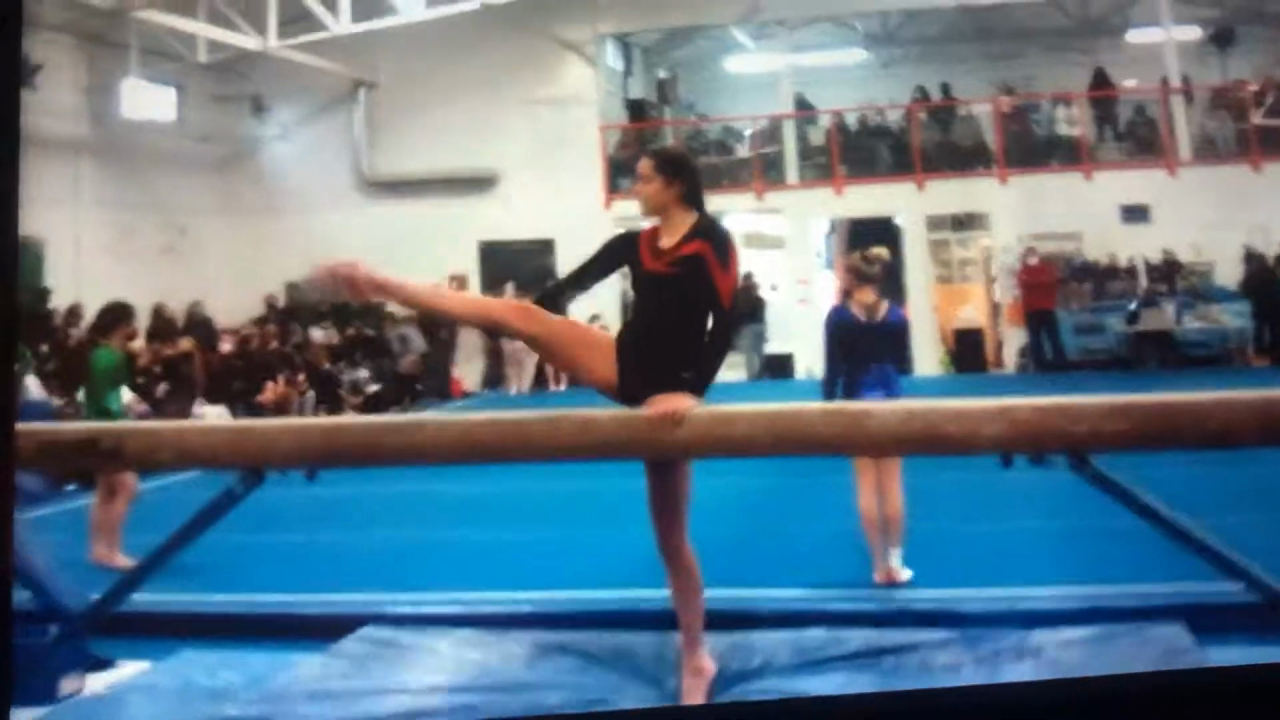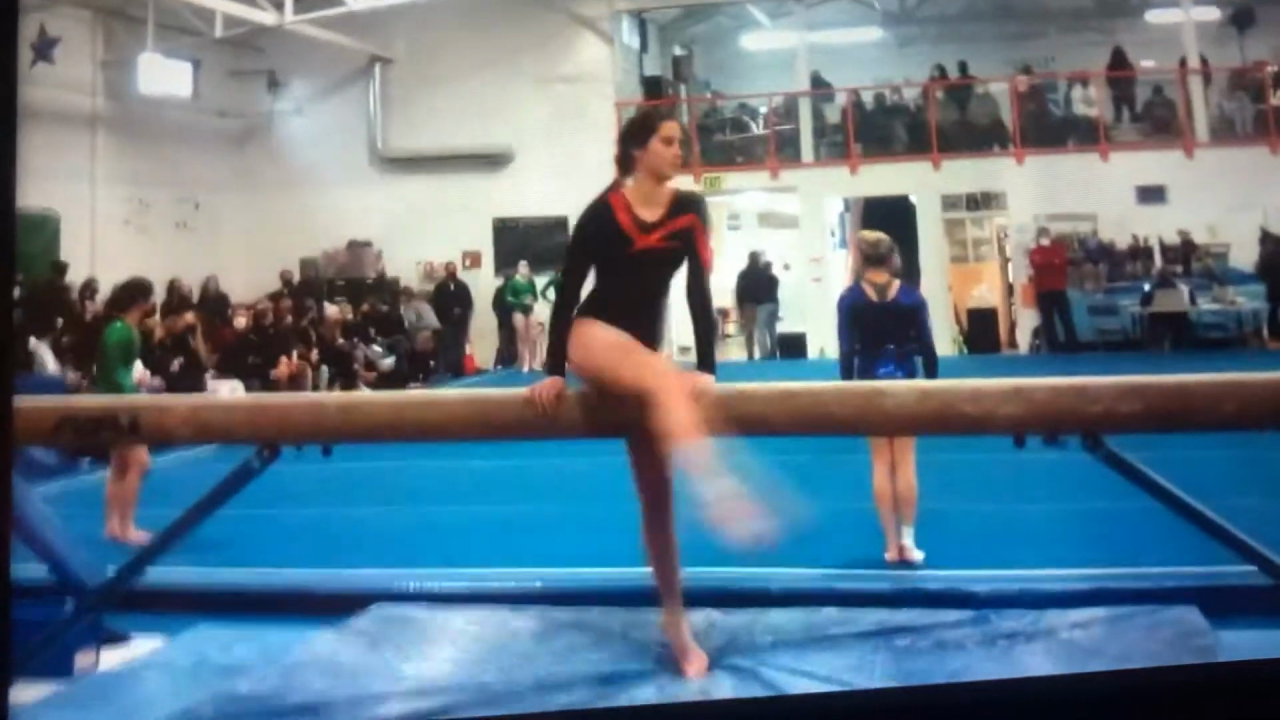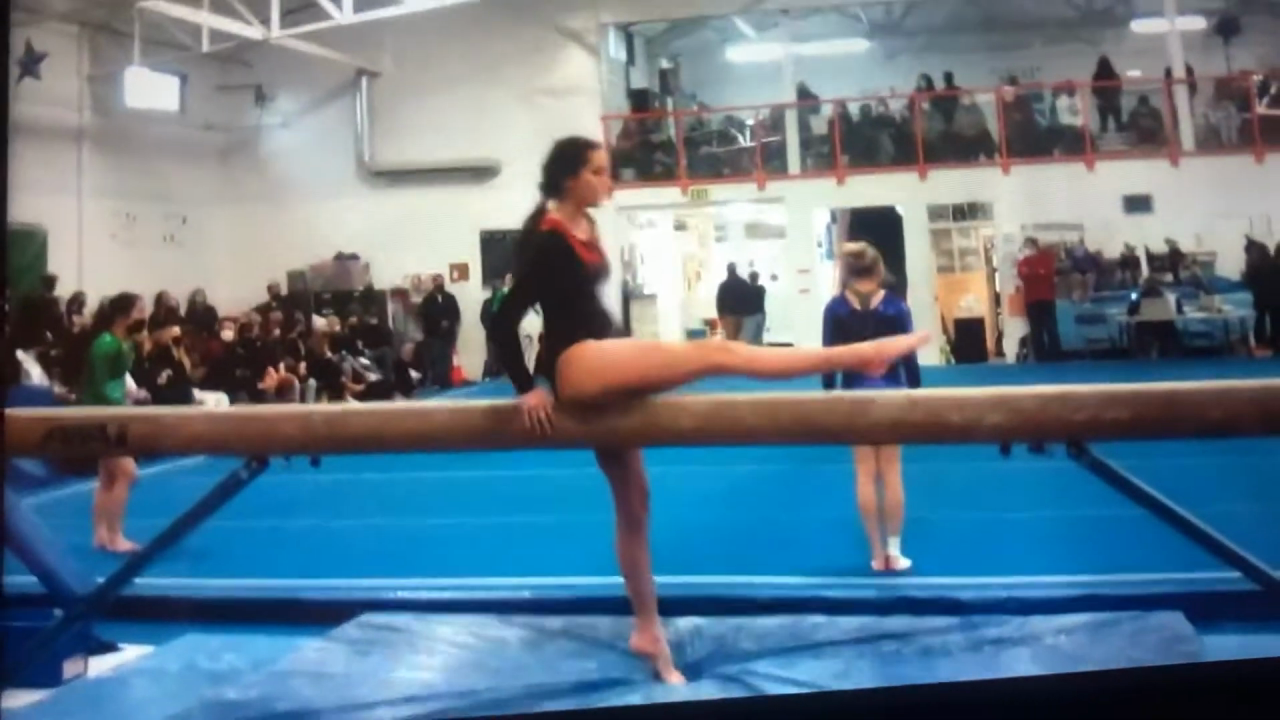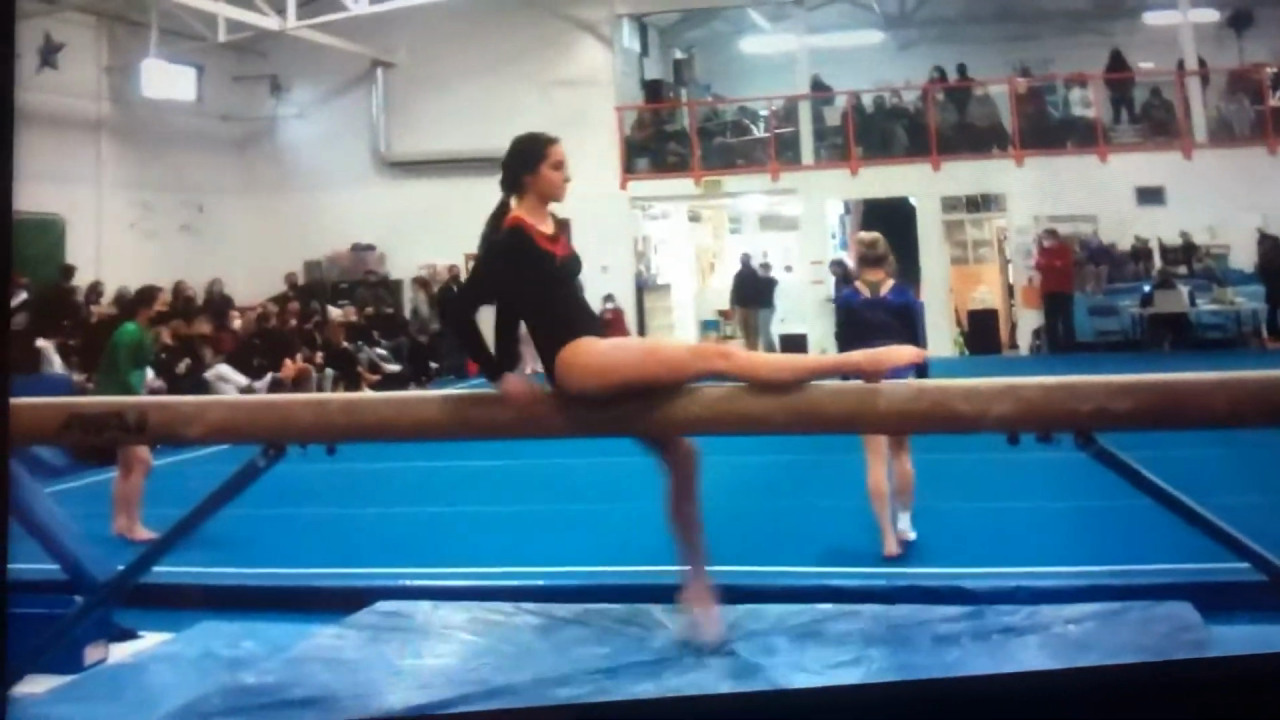
dt=0.5s
person 1, frame 1
left shoulder: (711, 240)
right shoulder: (633, 243)
left elbow: (722, 325)
right elbow: (570, 286)
left wrist: (692, 392)
right wrist: (534, 321)
left hip: (666, 391)
right hip: (619, 366)
left knee: (671, 532)
right knee: (513, 313)
left ankle: (695, 656)
right ankle: (376, 284)
person 1, frame 2
left shoulder: (690, 208)
right shoulder: (604, 211)
left elbow: (699, 290)
right elbow: (568, 290)
left wrist: (706, 370)
right wrist: (554, 373)
left hip: (643, 347)
right hip: (597, 334)
left knee: (656, 492)
right knee: (666, 382)
left ankle: (675, 624)
right ankle: (722, 497)
person 1, frame 3
left shoulder: (583, 229)
right shoulder: (545, 238)
right elbow: (502, 321)
left wrist: (639, 366)
right wrist: (526, 388)
left hip: (599, 369)
right hip: (578, 366)
left knee: (633, 500)
right knee: (719, 353)
left ankle: (648, 630)
right ankle: (859, 355)
person 1, frame 4
left shoulder: (556, 227)
right shoulder: (511, 239)
right elbow: (459, 310)
right wrist: (502, 375)
left hip: (597, 356)
right hip: (577, 360)
left knee: (682, 456)
right knee: (717, 357)
left ankle: (697, 583)
right ankle: (856, 362)
person 2, frame 1
left shoulder: (839, 316)
right shoulder: (895, 314)
left elbow: (833, 368)
right elbow: (902, 362)
left wrist: (829, 406)
left hip: (855, 403)
right hip: (890, 401)
left knee: (867, 487)
right knee: (892, 485)
left ankle: (879, 565)
right ankle: (896, 562)
person 2, frame 2
left shoulder: (850, 298)
right shoulder: (911, 295)
left elbow: (847, 349)
right elbow: (926, 346)
left hip: (870, 382)
right hip: (905, 381)
left knee: (880, 465)
right knee: (905, 464)
left ankle: (891, 544)
right ankle: (908, 542)
person 2, frame 3
left shoulder: (835, 308)
right shoulder: (895, 305)
right elbow: (909, 356)
left hip: (854, 393)
right hip: (890, 392)
left knee: (865, 476)
right knee: (891, 474)
left ankle: (878, 554)
right ankle: (894, 552)
person 2, frame 4
left shoulder: (846, 299)
right shoulder: (904, 295)
left elbow: (844, 347)
right elbow: (918, 343)
right wrist: (922, 381)
right hip: (900, 377)
left knee: (876, 461)
right knee: (901, 453)
left ankle: (889, 538)
right ankle: (904, 523)
person 3, frame 1
left shoulder: (107, 353)
right shoulder: (106, 356)
left elbow: (109, 394)
right elbow: (102, 400)
left wrist: (124, 407)
right wrist: (122, 414)
left knee: (107, 491)
right knee: (126, 487)
left ankle: (99, 549)
right ankle: (111, 551)
person 3, frame 2
left shoulder: (129, 329)
right shoulder: (119, 330)
left elbow: (123, 369)
right elbow: (113, 375)
left wrist: (135, 381)
right wrist: (132, 389)
left knee: (120, 466)
right knee: (138, 462)
left ankle: (113, 524)
right ankle: (125, 527)
person 3, frame 3
left shoulder: (124, 343)
right shoulder: (107, 344)
left elbow: (116, 382)
right elbow: (100, 386)
right wrist: (118, 407)
left knee: (109, 477)
right knee: (126, 473)
left ankle: (101, 534)
right ankle: (114, 536)
person 3, frame 4
left shoulder: (143, 333)
right shoulder: (130, 333)
left elbow: (137, 372)
right elbow: (124, 375)
right wrist: (140, 398)
left knee: (127, 464)
right knee: (141, 461)
left ankle: (120, 521)
right ankle: (132, 525)
